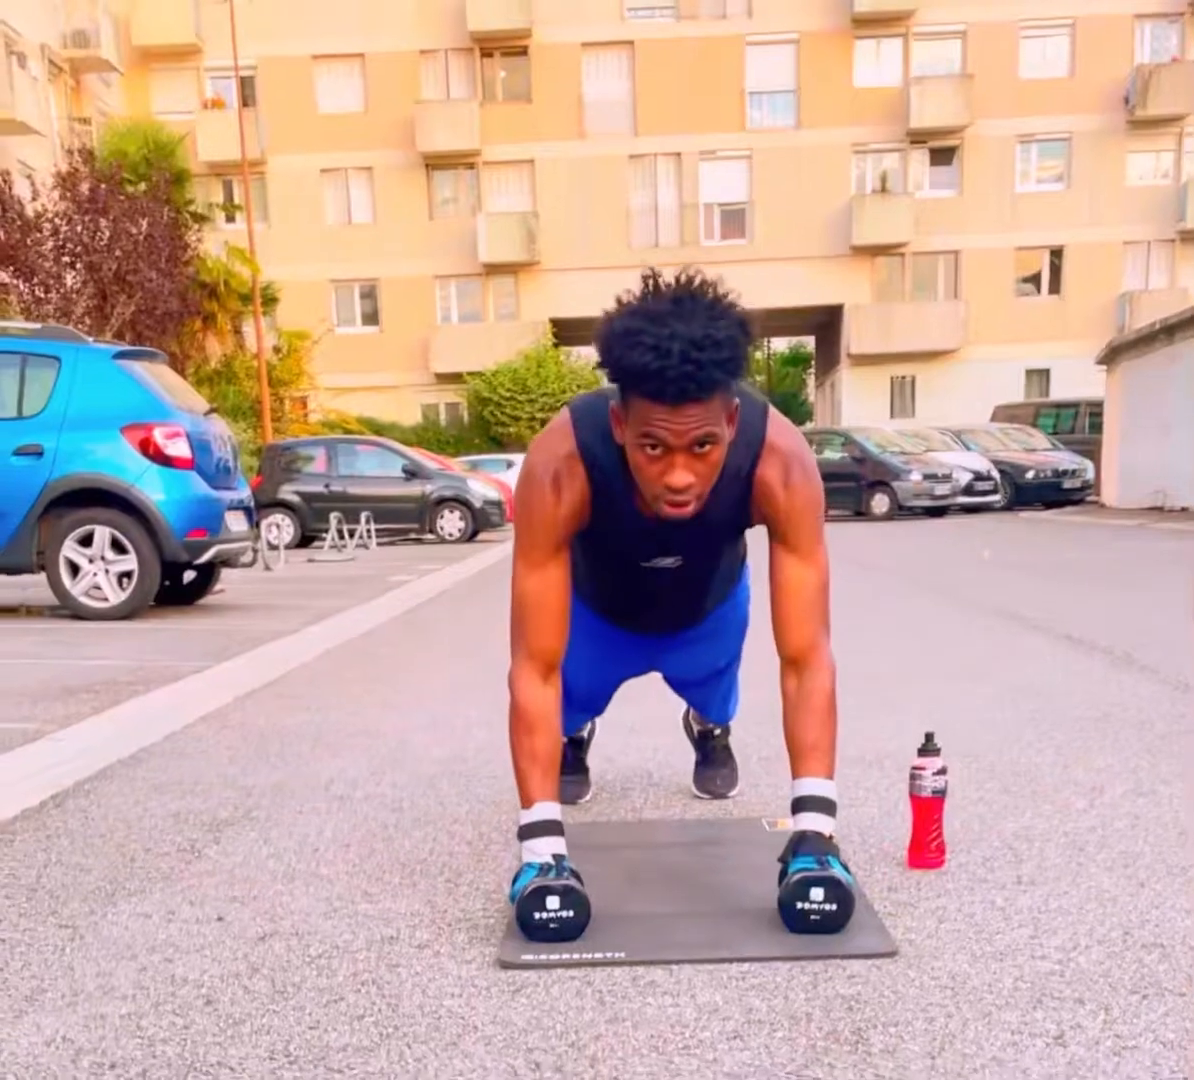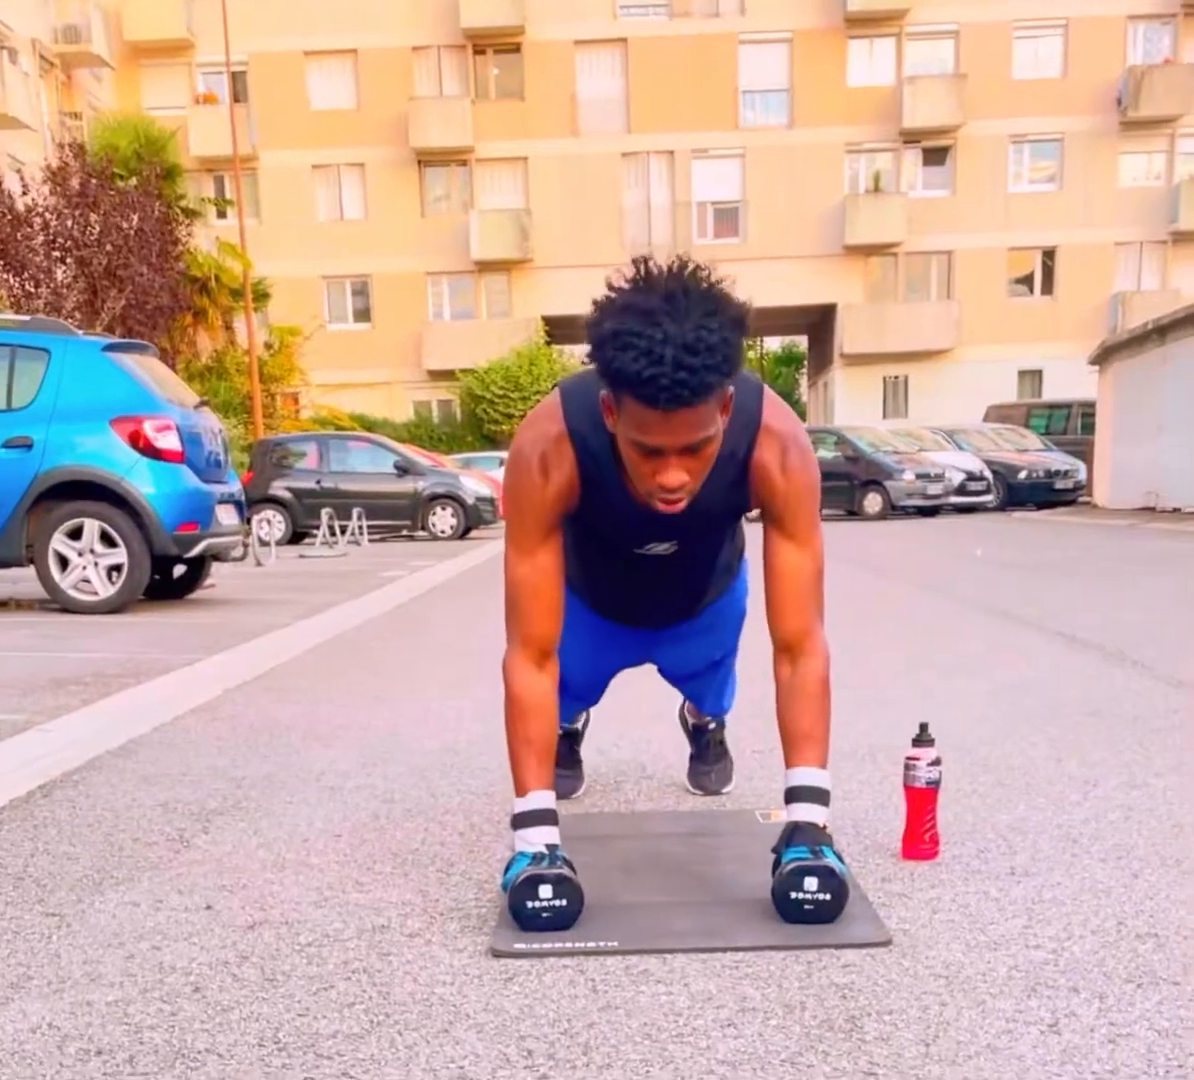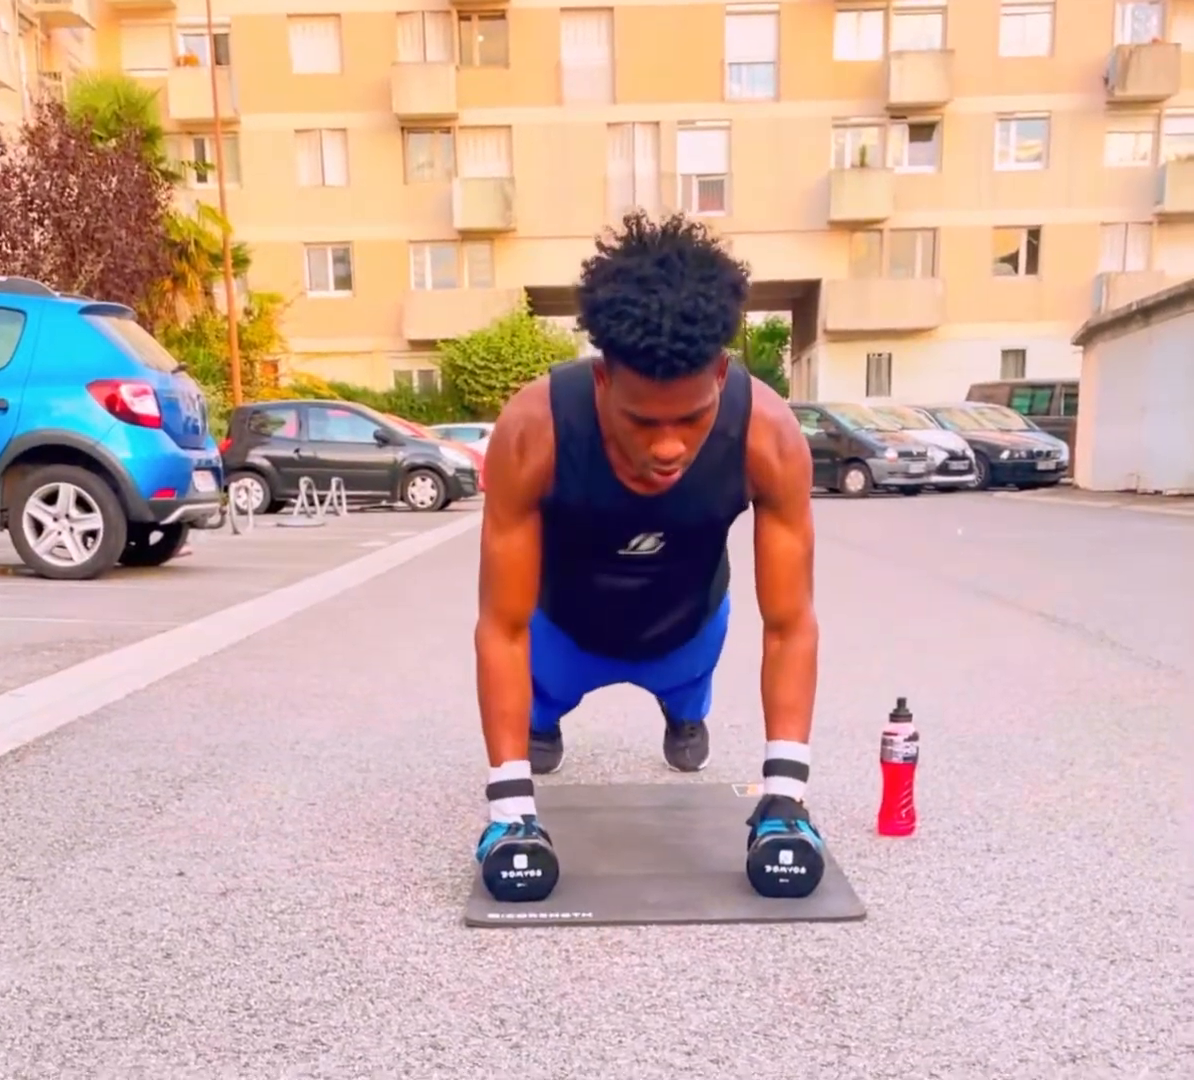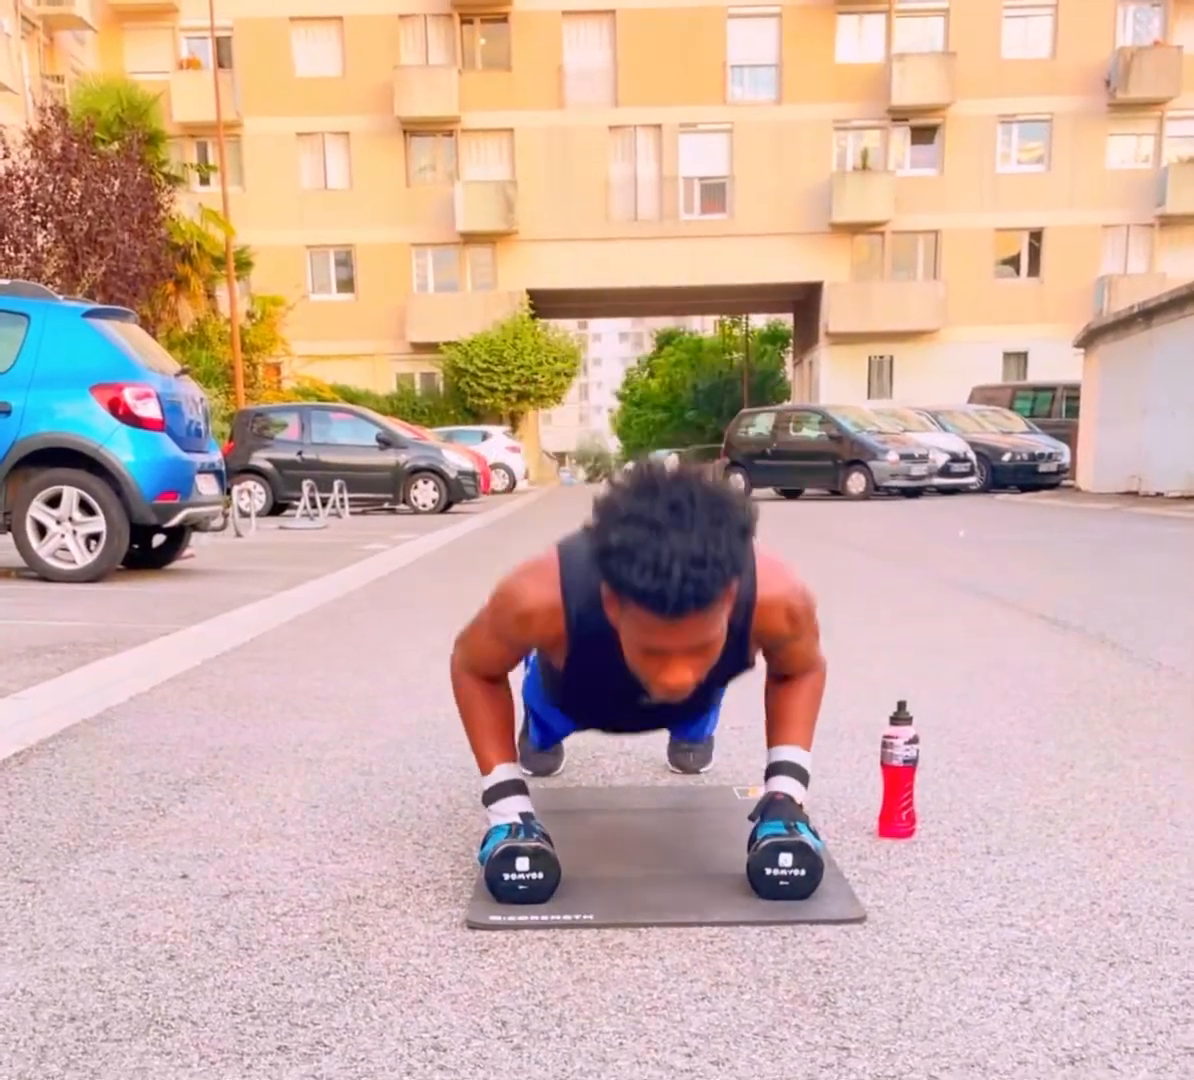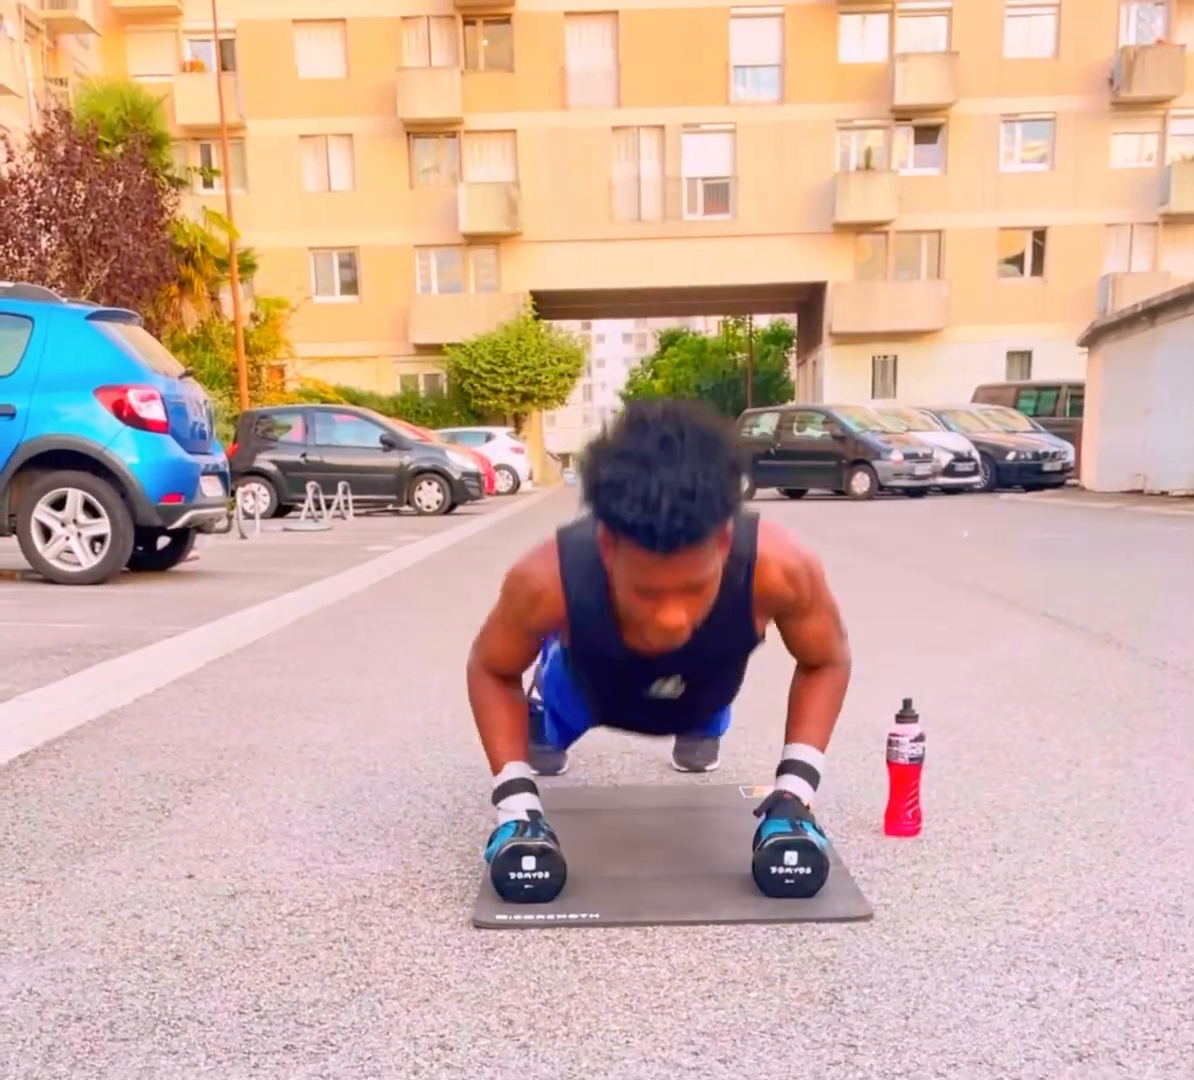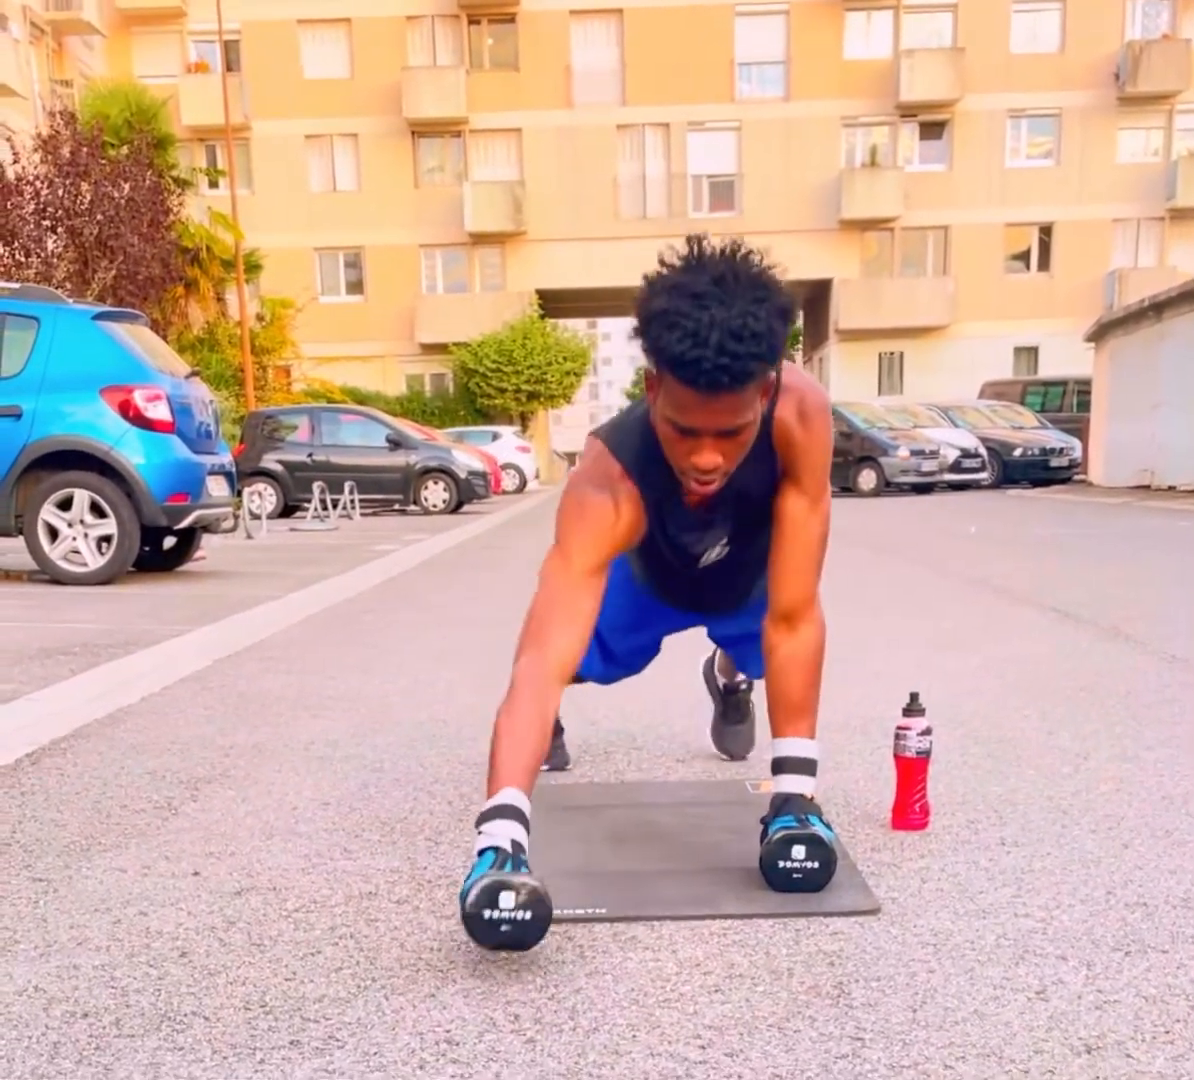
dt=0.7s
person 1, frame 1
left shoulder: (780, 461)
right shoulder: (560, 463)
left elbow: (806, 658)
right elbow: (536, 668)
left wrist: (814, 827)
right wrist: (541, 843)
left hip: (709, 602)
right hip: (597, 607)
left ankle: (708, 728)
right ankle: (574, 737)
person 1, frame 2
left shoulder: (777, 444)
right shoulder: (547, 448)
left elbow: (800, 646)
right elbow: (530, 655)
left wrist: (808, 815)
right wrist: (535, 829)
left hip: (706, 595)
right hip: (591, 600)
left knee: (709, 696)
left ankle: (705, 726)
right ankle: (568, 730)
person 1, frame 3
left shoulder: (769, 435)
right shoulder: (533, 430)
left elbow: (789, 624)
right elbow: (503, 627)
left wrist: (784, 791)
right wrist: (510, 804)
left hip: (688, 624)
right hip: (567, 626)
left knee: (686, 702)
right knee: (541, 709)
left ankle: (683, 713)
right ankle: (542, 723)
person 1, frame 4
left shoulder: (774, 600)
right shoulder: (543, 601)
left elbow: (801, 671)
right elbow: (473, 667)
left wrist: (785, 792)
right wrist: (507, 803)
left knee: (696, 728)
right knee: (543, 731)
right ankle: (543, 735)
person 1, frame 5
left shoulder: (777, 566)
right shoulder: (549, 580)
left elbow: (828, 662)
right elbow: (491, 670)
left wrist: (794, 789)
right wrist: (516, 799)
left knee: (703, 726)
left ankle: (698, 732)
right ankle: (545, 724)
person 1, frame 6
left shoulder: (800, 412)
right shoulder: (608, 482)
left elbow: (792, 620)
right elbow: (541, 671)
left wrist: (795, 786)
right wrist: (502, 832)
left hip: (745, 578)
right hip: (649, 575)
left knee: (753, 651)
right knee: (603, 660)
left ankle: (729, 675)
